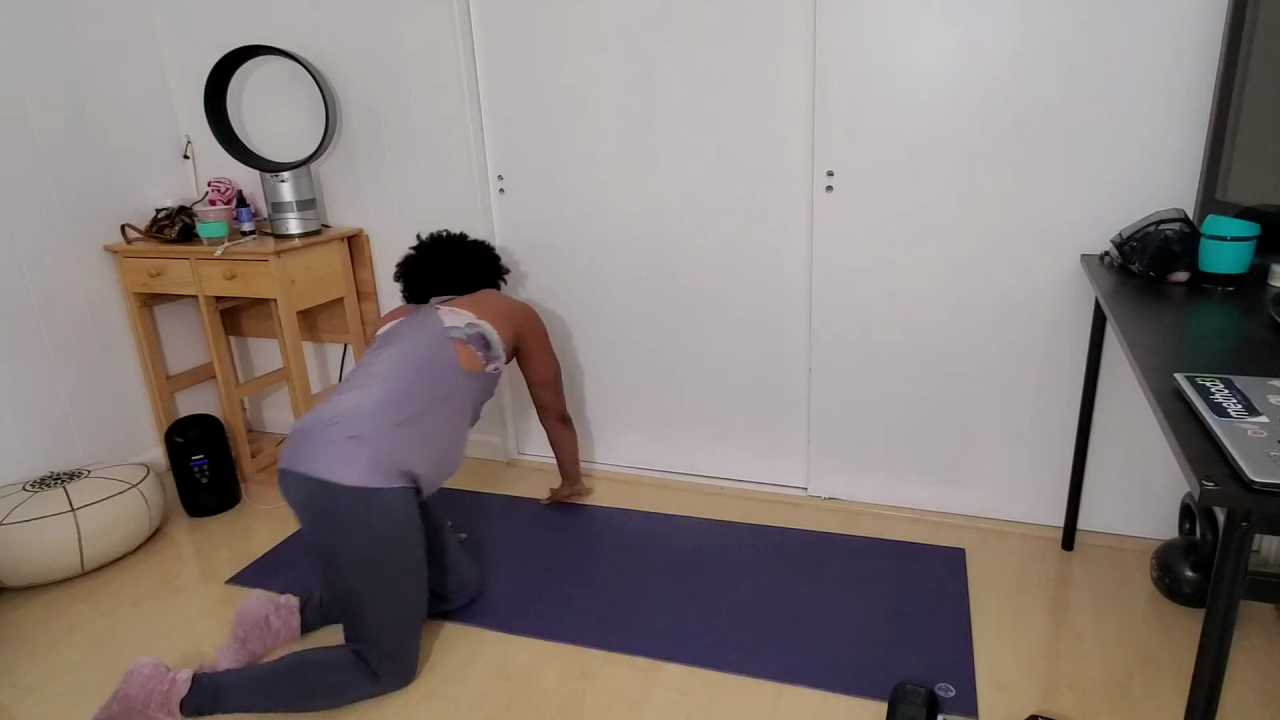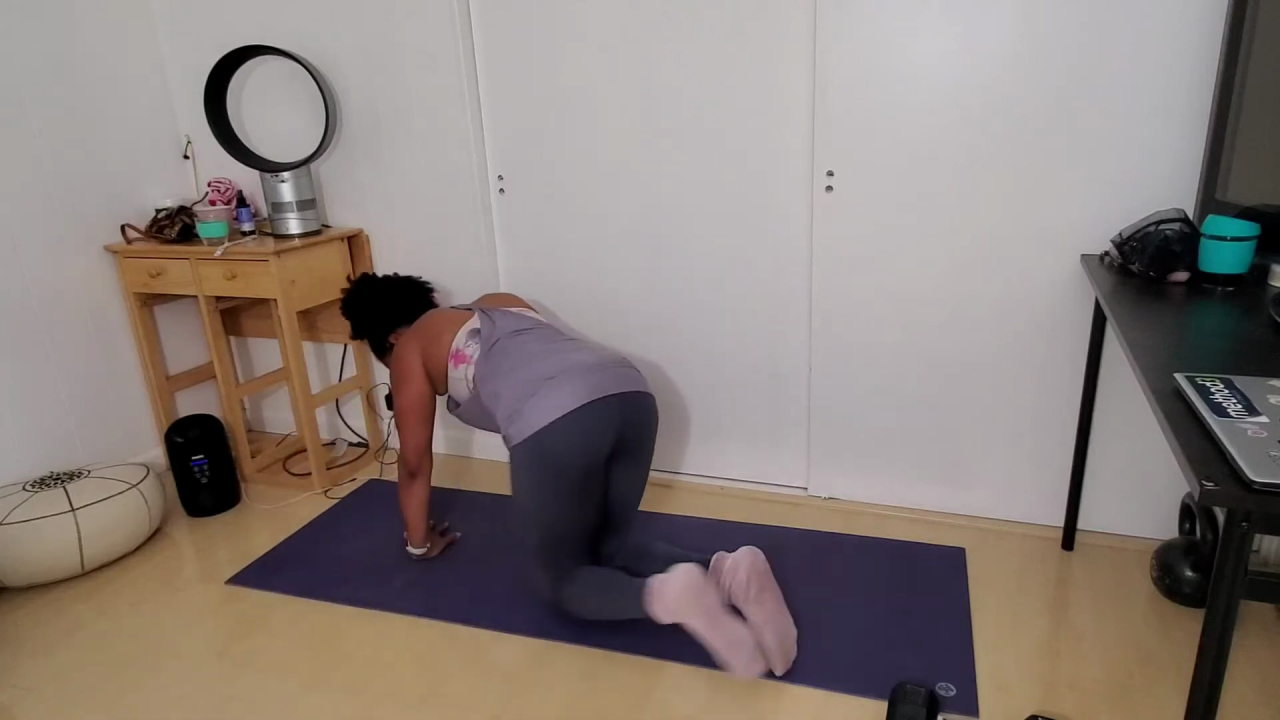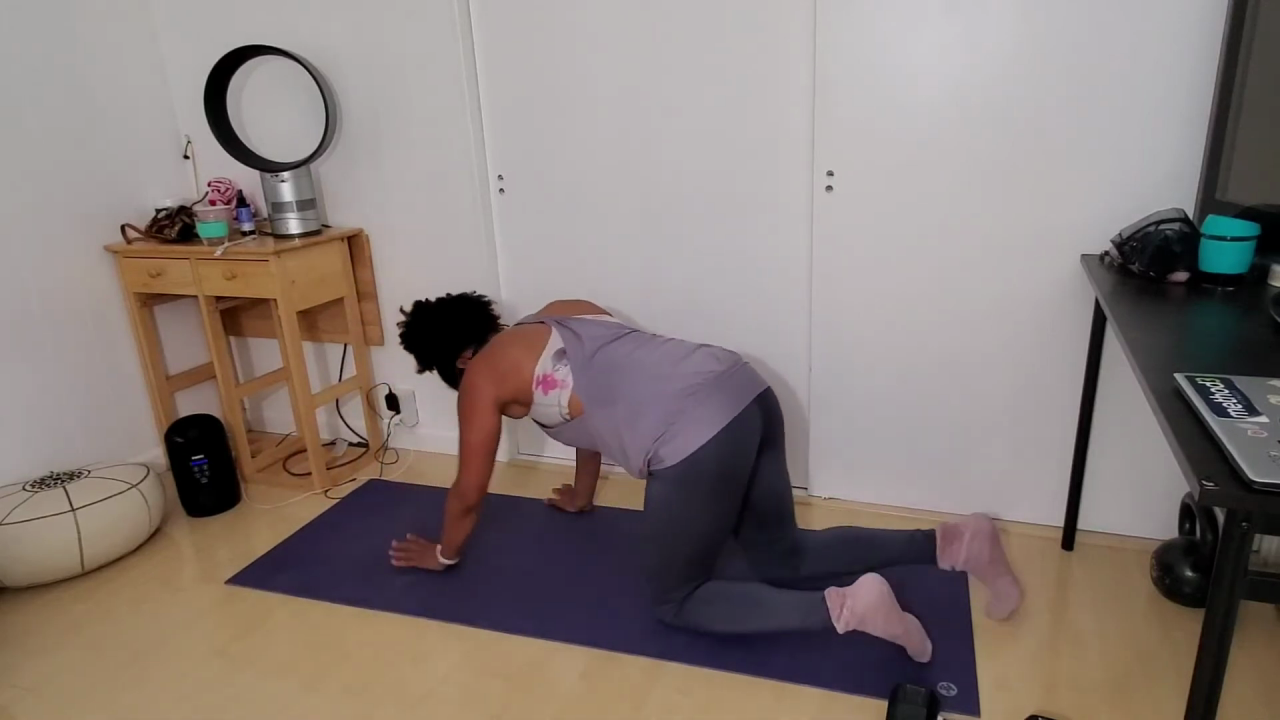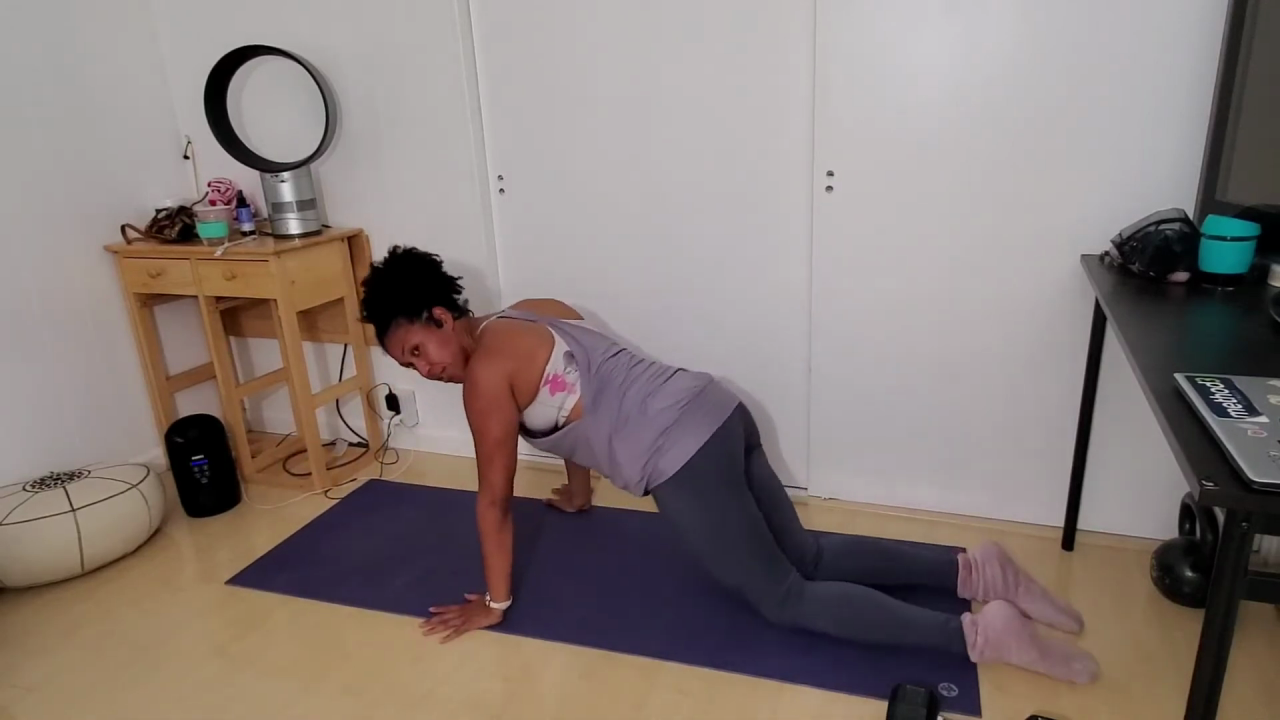
dt=1s
person 1, frame 1
left shoulder: (396, 319)
right shoulder: (511, 313)
right elbow: (555, 413)
left wrist: (424, 527)
right wrist: (570, 481)
left hip: (309, 463)
right hip: (356, 484)
left knee: (457, 585)
right knee: (385, 666)
left ankle: (290, 613)
person 1, frame 2
left shoulder: (410, 346)
right shoulder: (501, 302)
left elbow: (414, 463)
left wrist: (420, 540)
right wrist: (569, 496)
left hip: (555, 420)
right hip: (628, 393)
left knee: (565, 577)
right knee: (608, 548)
left ankle: (672, 594)
right ankle: (729, 572)
person 1, frame 3
left shoulder: (484, 374)
right shoulder: (564, 313)
left elbow: (468, 495)
left wrist: (441, 554)
right wrist: (580, 496)
left hip: (697, 440)
right hip: (744, 392)
left knee: (677, 601)
right knee: (783, 558)
left ankle: (845, 606)
right ankle: (955, 541)
person 1, frame 4
left shoulder: (485, 371)
right shoulder: (534, 313)
left elbow: (494, 500)
left wrist: (494, 603)
right wrist: (578, 493)
left hip: (685, 456)
right hip: (715, 414)
left knee: (788, 600)
right knee: (805, 557)
left ankle: (980, 635)
right ankle: (973, 570)
